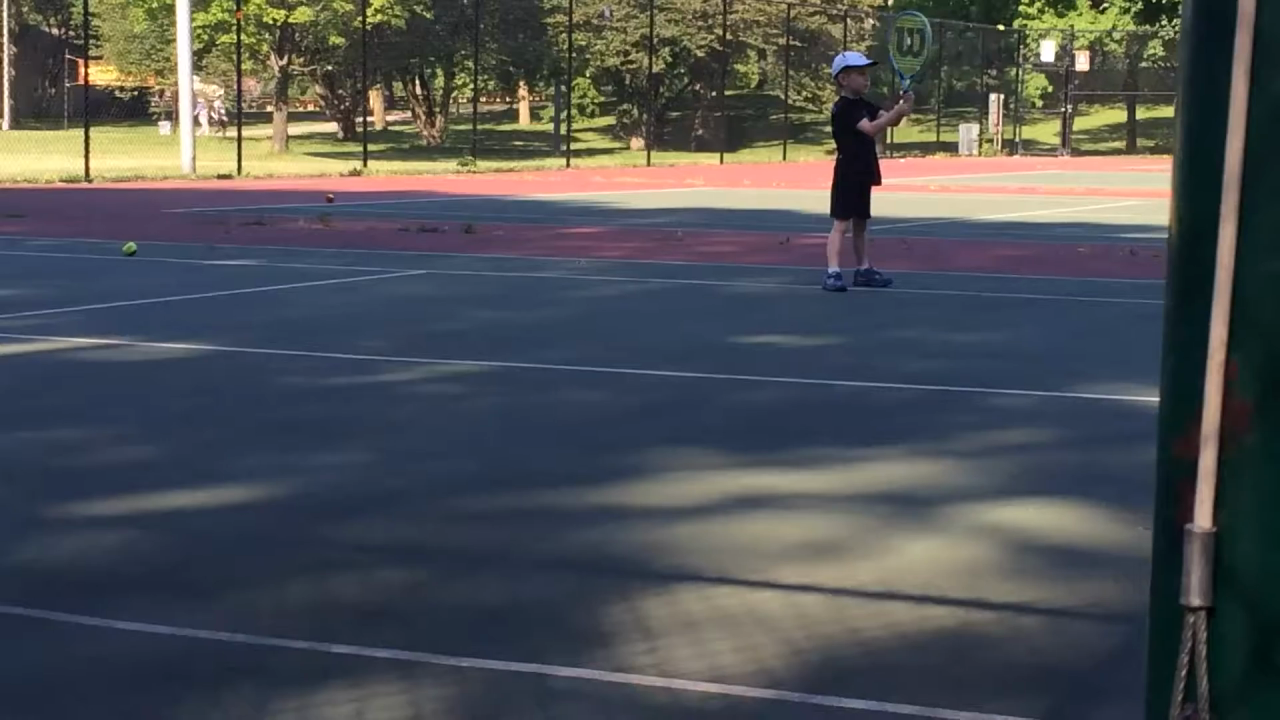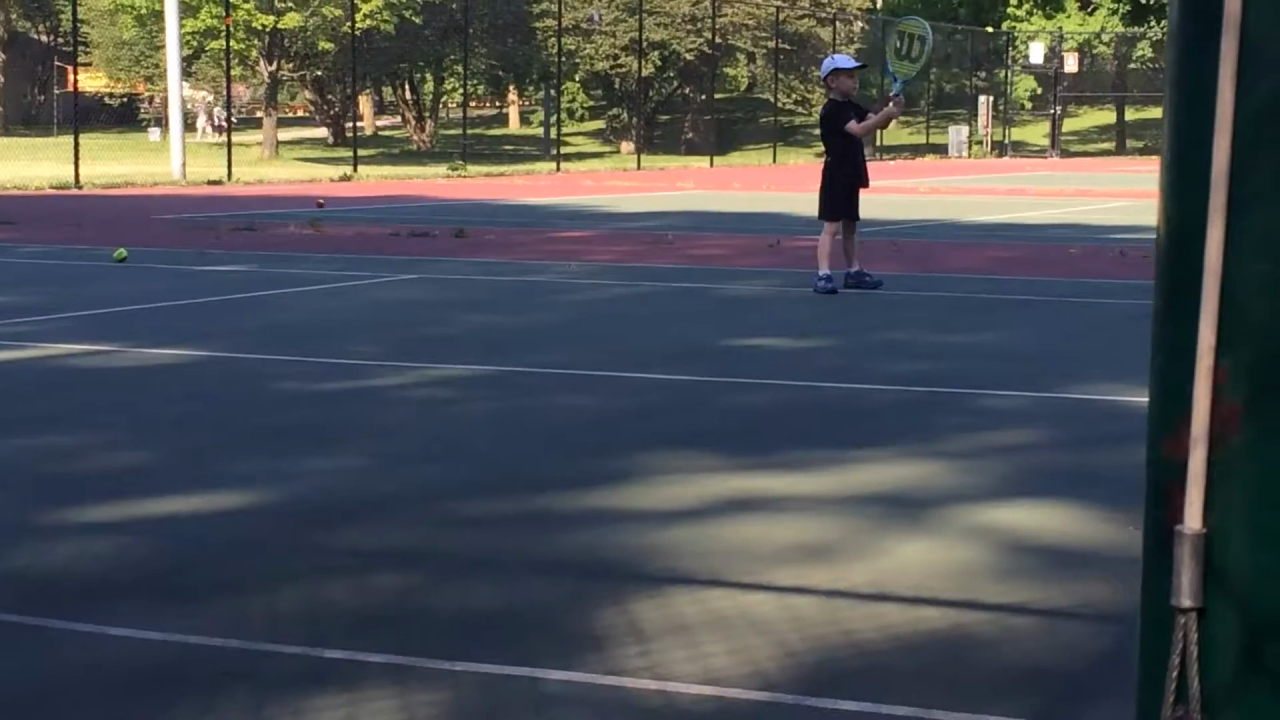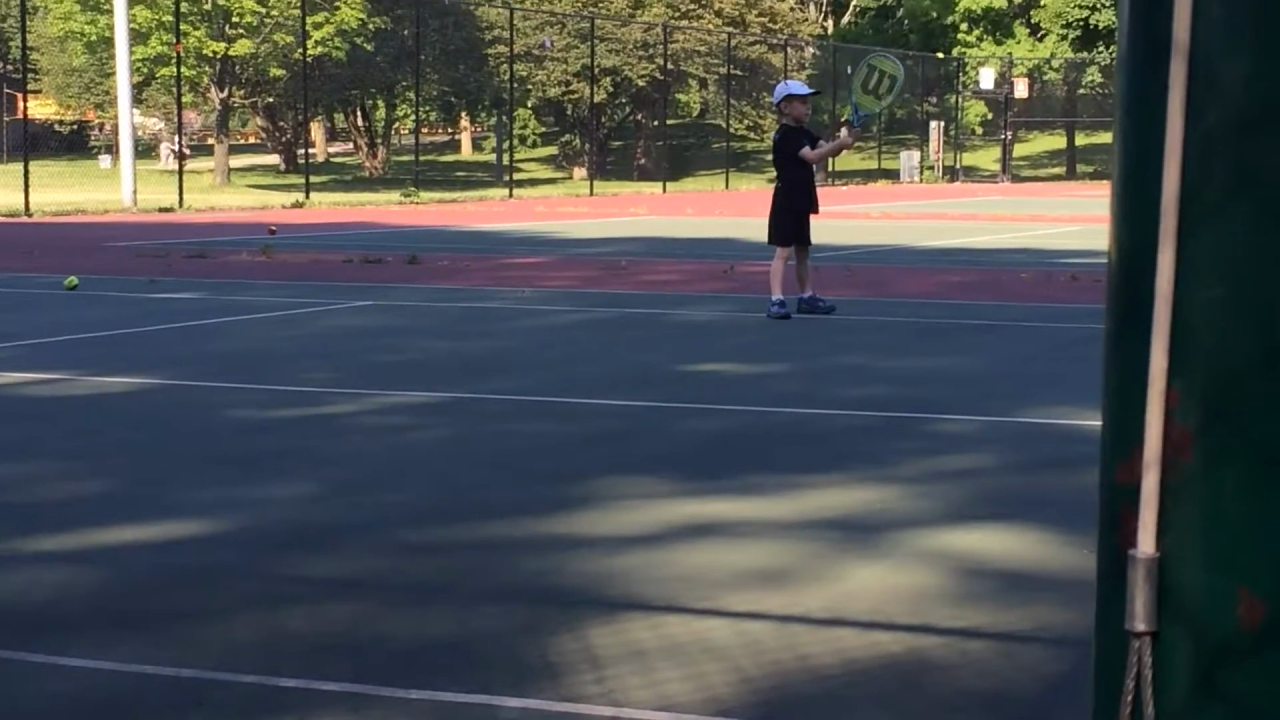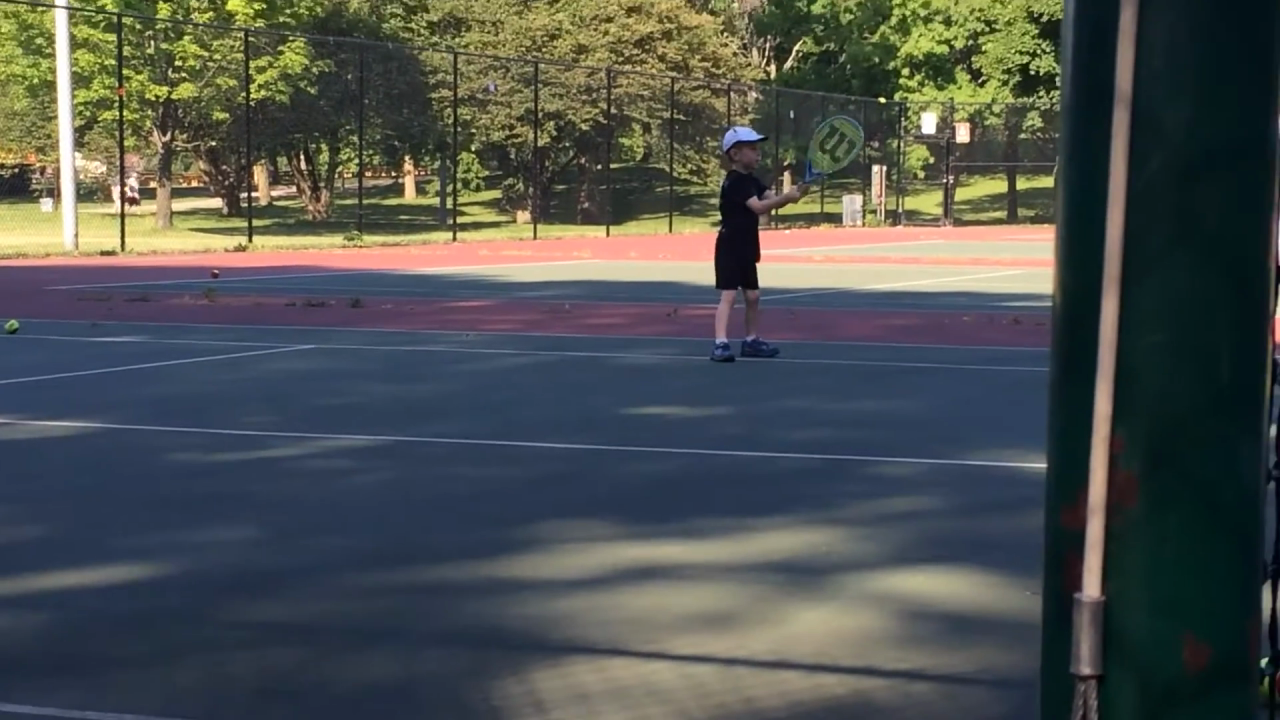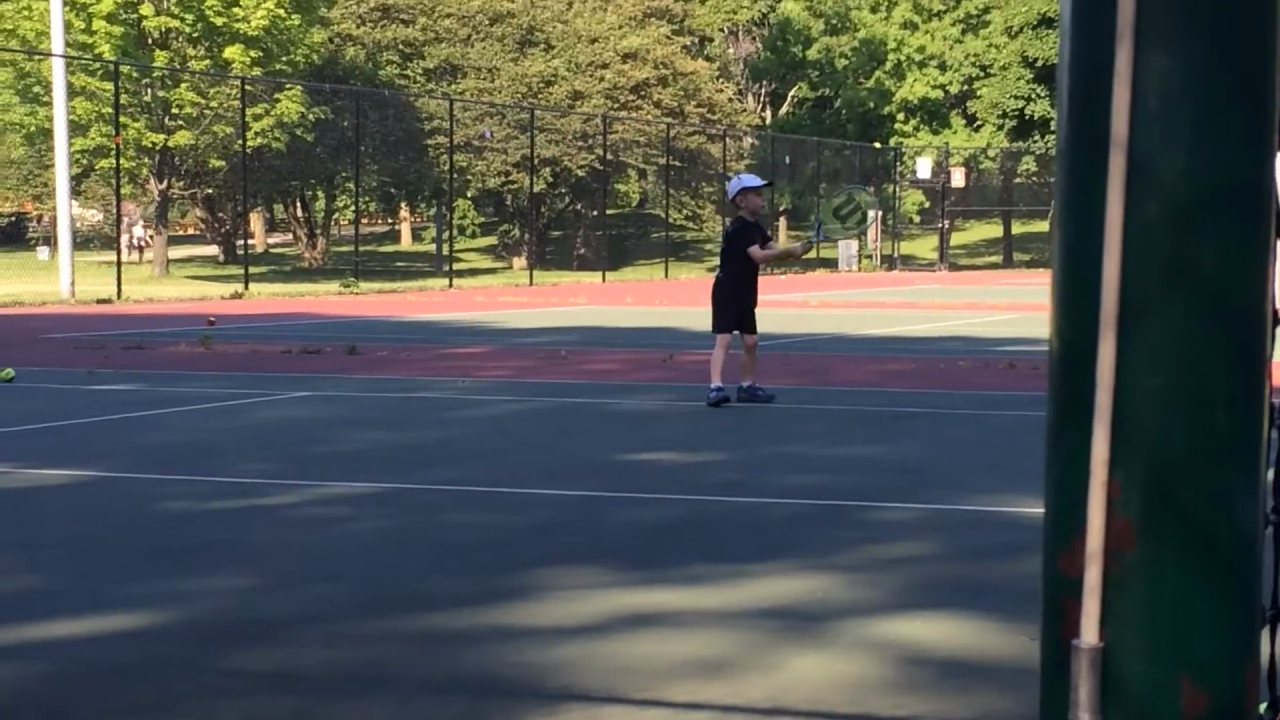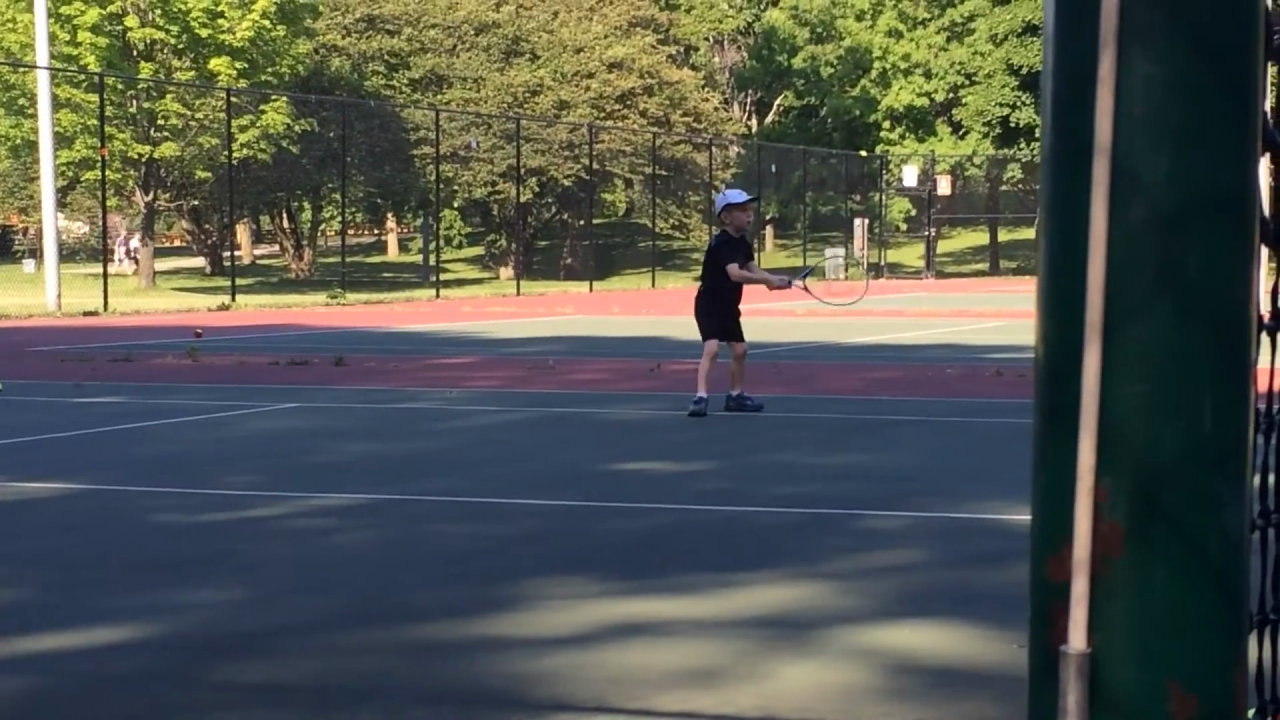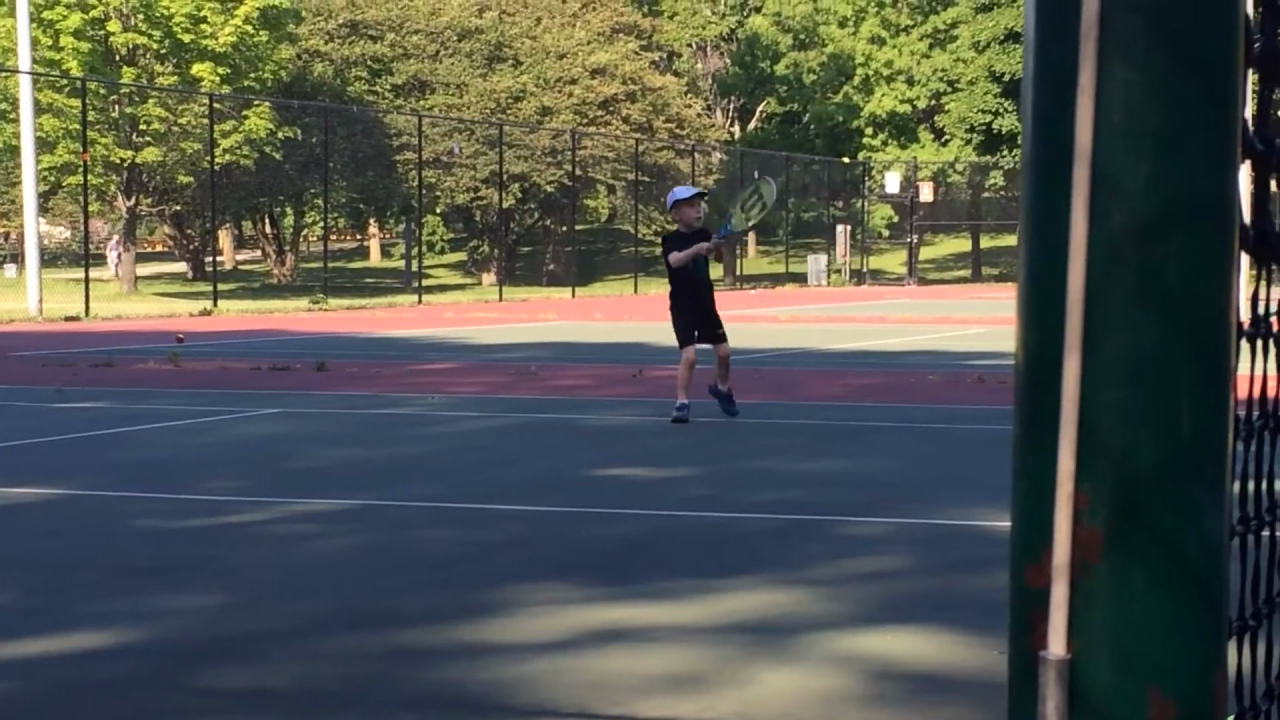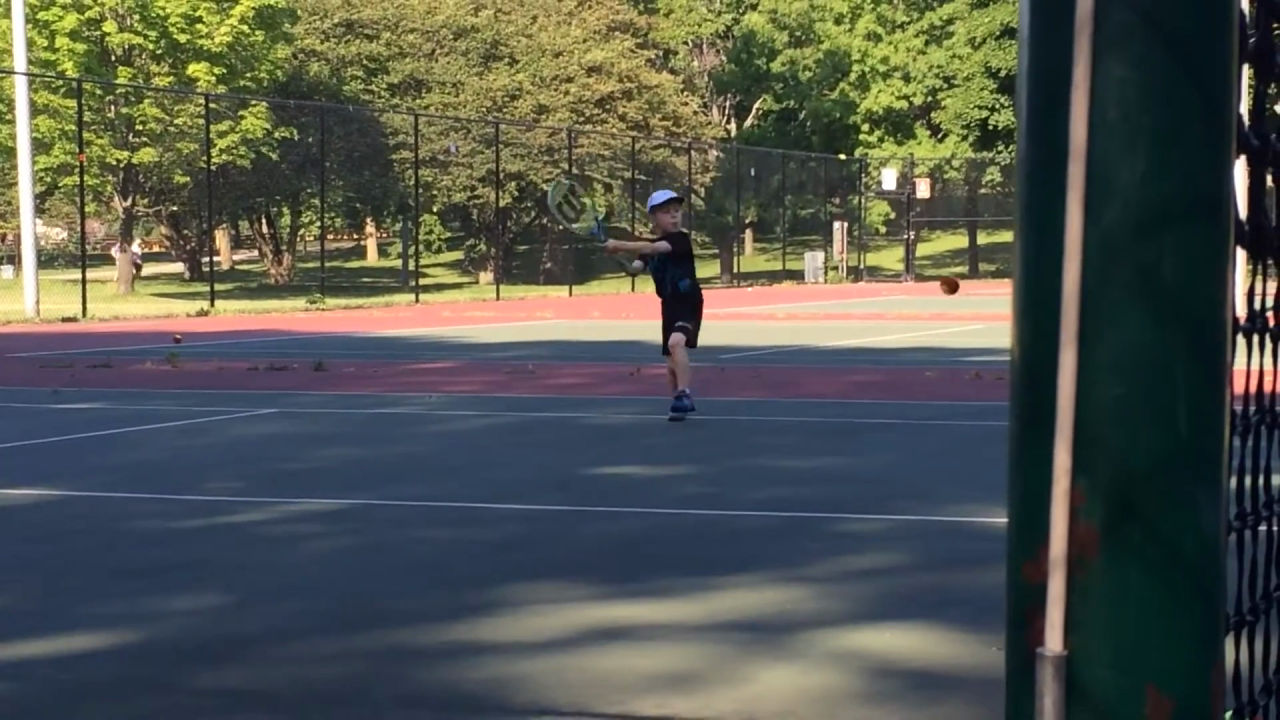
dt=0.3s
person 1, frame 1
left shoulder: (863, 104)
right shoulder: (843, 108)
left elbow: (890, 121)
right elbow: (871, 129)
left wrist: (901, 108)
right wrist: (897, 111)
left hip: (863, 175)
right hip: (848, 175)
left knee: (860, 224)
right knee: (842, 224)
left ankle: (863, 270)
right ankle: (832, 273)
person 1, frame 2
left shoulder: (852, 106)
right shoulder: (831, 110)
left elbow: (878, 124)
right elbow: (859, 130)
left wrist: (891, 111)
right wrist: (885, 114)
left hip: (851, 177)
right hip: (836, 177)
left knee: (850, 226)
right knee: (832, 226)
left ankle: (853, 271)
right ankle: (823, 275)
person 1, frame 3
left shoulder: (802, 133)
right shoulder: (785, 135)
left elbow: (827, 150)
right elbow: (813, 157)
left wrist: (844, 142)
right wrist: (840, 143)
left hip: (801, 204)
right hip: (786, 203)
left knee: (803, 252)
right knee: (784, 252)
left ankle: (807, 297)
right ankle: (776, 301)
person 1, frame 4
left shoulder: (750, 180)
right shoulder: (735, 182)
left elbow: (772, 199)
right elbow: (759, 207)
left wrist: (792, 194)
right wrist: (787, 197)
left hip: (746, 249)
right hip: (730, 248)
left knee: (753, 296)
right knee: (729, 295)
left ankle: (751, 340)
right ankle: (720, 344)
person 1, frame 5
left shoulder: (756, 227)
right shoulder: (739, 228)
left elbow: (774, 250)
right elbow: (759, 256)
left wrist: (796, 250)
right wrist: (789, 250)
left hip: (745, 295)
right hip: (727, 293)
left knee: (750, 341)
right knee: (724, 340)
left ankle: (747, 386)
right ankle: (716, 387)
person 1, frame 6
left shoulder: (742, 242)
right shoulder: (721, 243)
left elbow: (753, 270)
right elbow: (735, 274)
left wrist: (774, 279)
right wrist: (766, 281)
left hip: (729, 306)
right hip: (709, 306)
left knee: (740, 350)
right knee: (711, 349)
left ankle: (736, 395)
right ankle: (700, 397)
person 1, frame 7
left shoulder: (704, 235)
right shoulder: (670, 239)
left elbow: (715, 249)
right elbow: (674, 261)
left wrist: (714, 248)
right wrist: (697, 249)
left hip: (706, 304)
right hip: (682, 306)
left knee: (723, 351)
right knee: (689, 355)
left ankle: (722, 388)
right ankle: (682, 404)
person 1, frame 8
left shoulder: (681, 239)
right shoulder: (649, 250)
left elbow: (653, 247)
right elbow: (633, 268)
left wrist: (620, 246)
right wrist: (619, 254)
left hip: (689, 305)
right hip: (670, 307)
left knee: (676, 342)
right knee: (673, 365)
left ankle: (683, 395)
right ankle: (682, 400)
